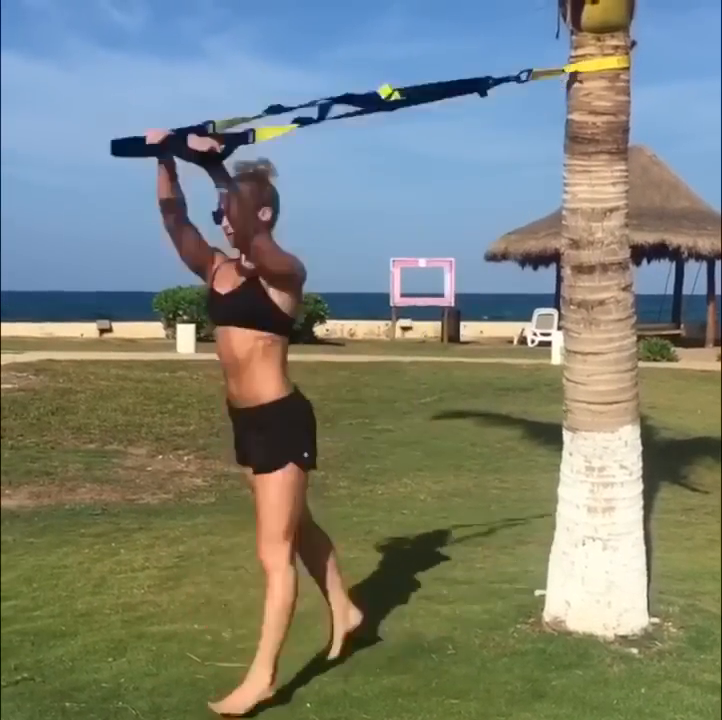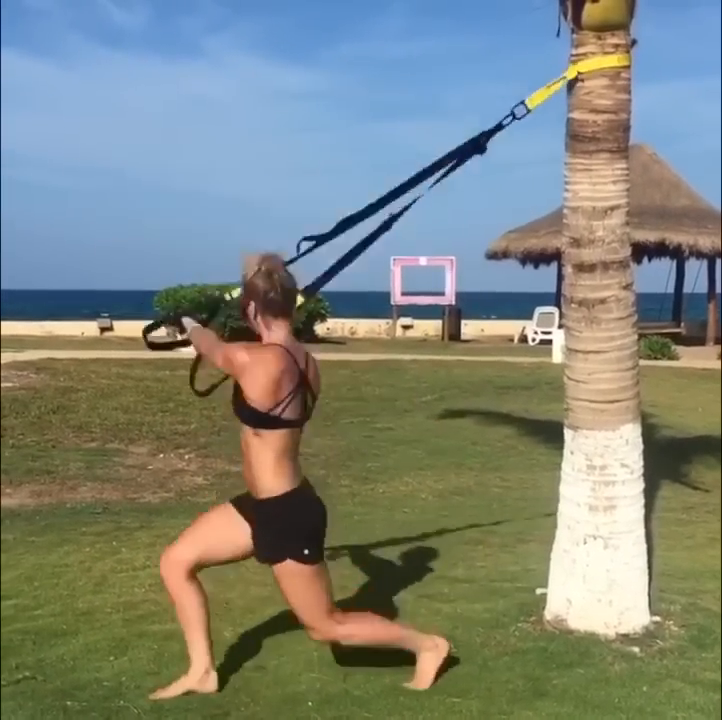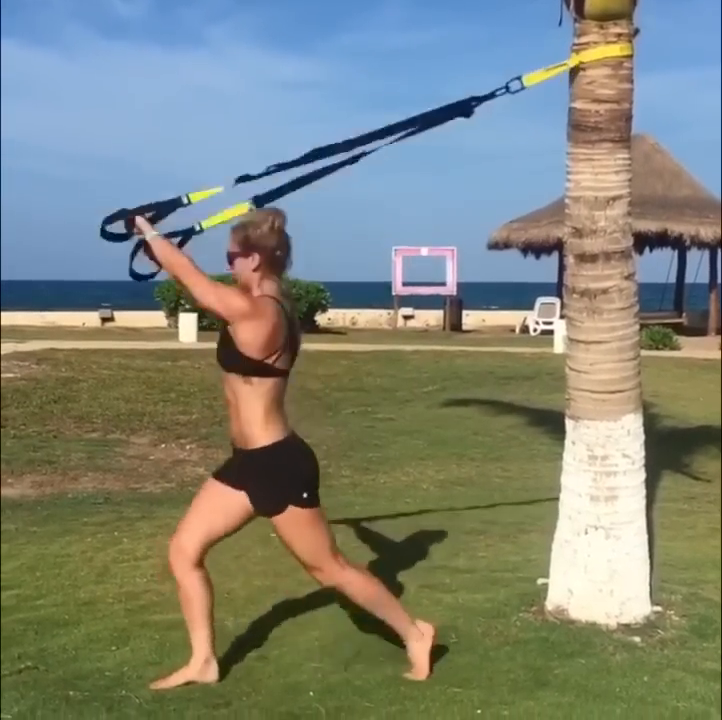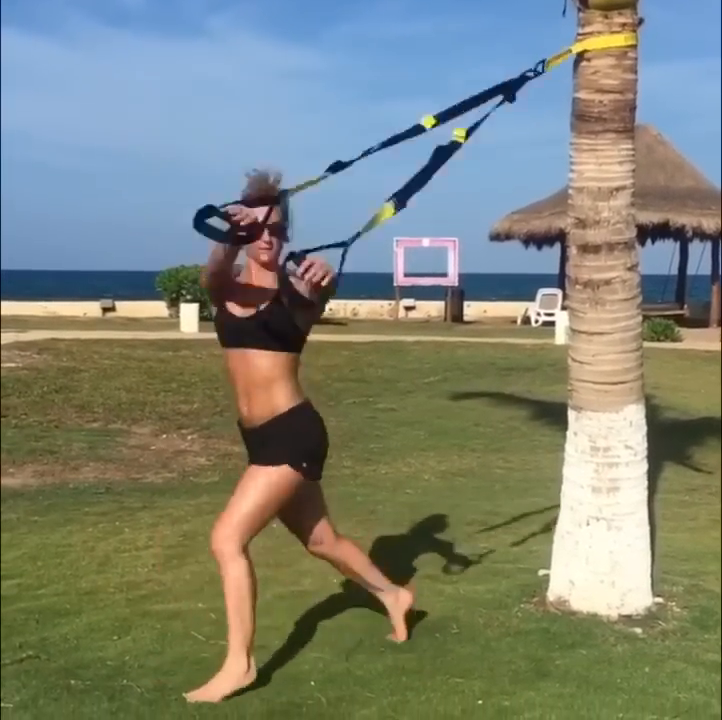
dt=0.4s
person 1, frame 1
left shoulder: (286, 271)
right shoulder: (217, 271)
left elbow: (264, 248)
right elbow: (180, 231)
left wrist: (218, 170)
right wrist: (166, 172)
left hip: (283, 423)
right hip: (246, 422)
left knee: (274, 550)
right knee: (295, 526)
right ankle: (343, 611)
person 1, frame 2
left shoulder: (256, 362)
right shoulder: (302, 359)
left elbow: (213, 349)
left wrist: (193, 330)
left hip: (284, 514)
right hip: (266, 505)
left knee: (325, 624)
right knee: (175, 564)
left ankle: (426, 646)
right ankle: (202, 669)
person 1, frame 3
left shoulder: (251, 312)
right shoulder: (264, 311)
left elbow: (188, 276)
right elbow: (201, 280)
left wrist: (148, 235)
right wrist: (162, 245)
left hip: (278, 466)
right hip: (249, 462)
left knee: (328, 571)
right knee: (182, 550)
left ankle: (414, 631)
right ankle: (202, 660)
person 1, frame 4
left shoulder: (296, 288)
right shoulder: (224, 288)
left elbow: (315, 300)
right elbow: (216, 269)
left wrist: (319, 282)
right wrist: (235, 230)
left hip: (295, 434)
right hip: (257, 440)
left knee: (227, 537)
right knee: (320, 540)
left ankle: (239, 664)
right ankle: (394, 598)
